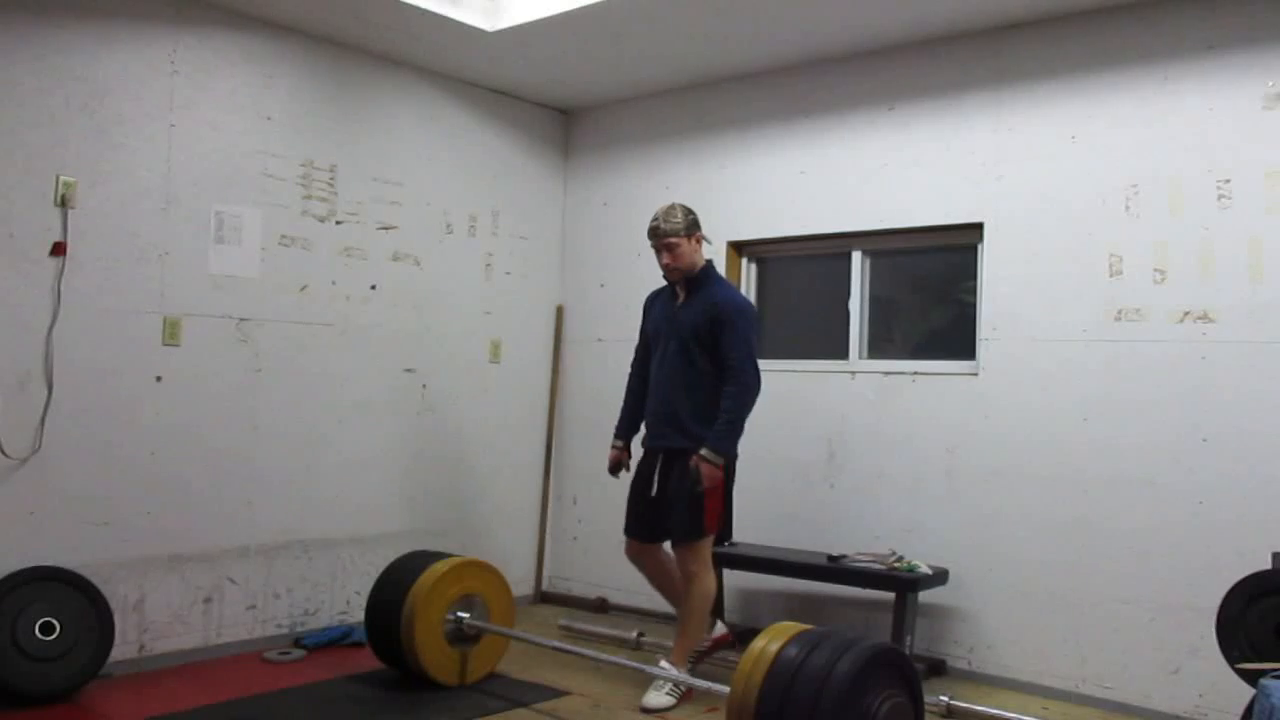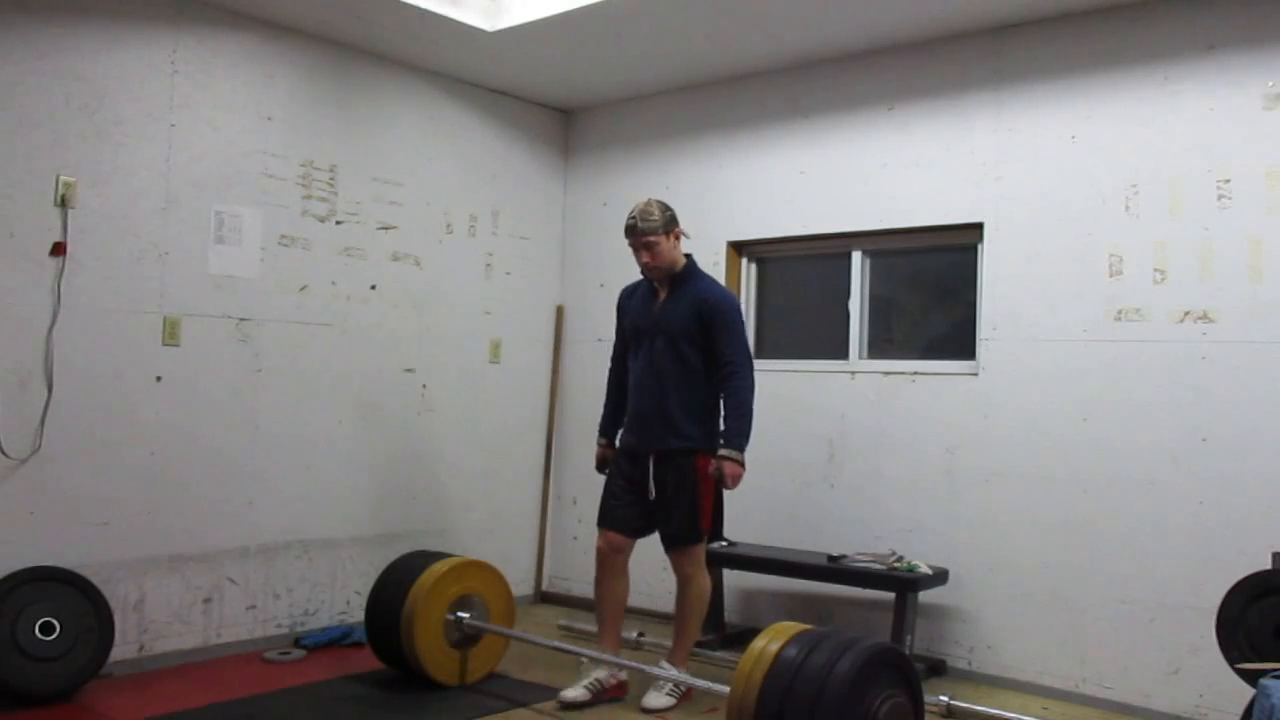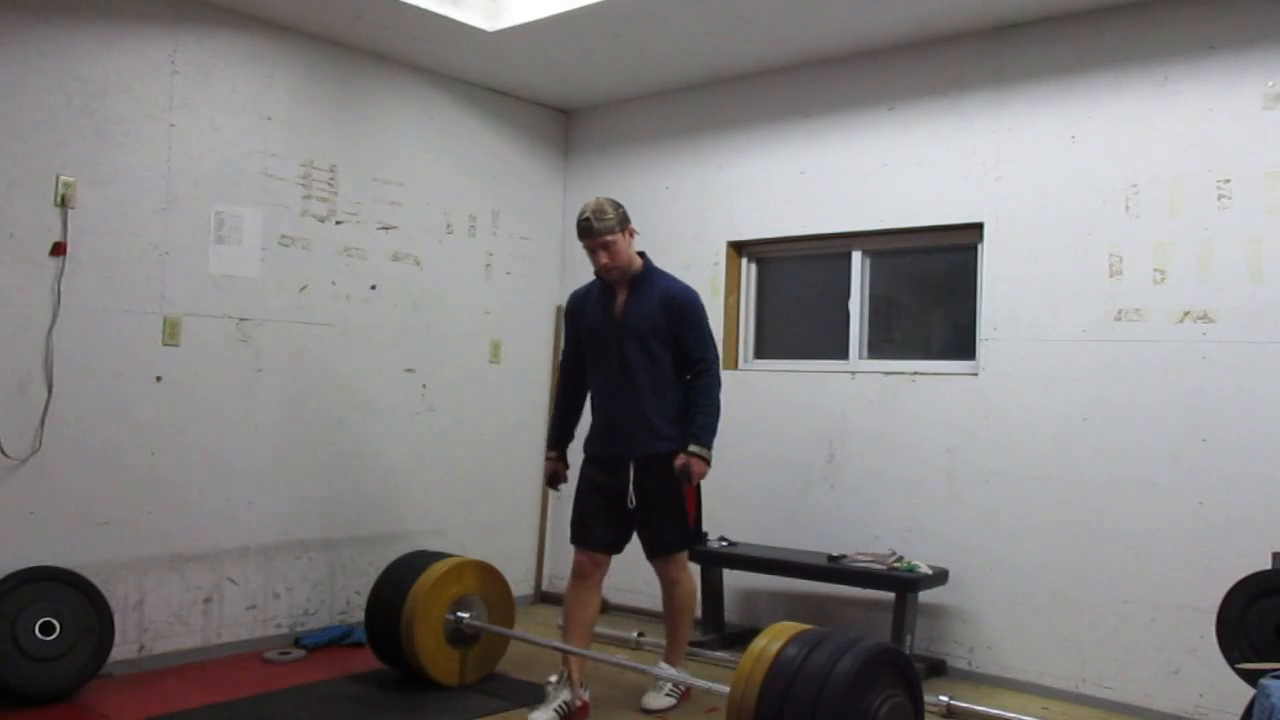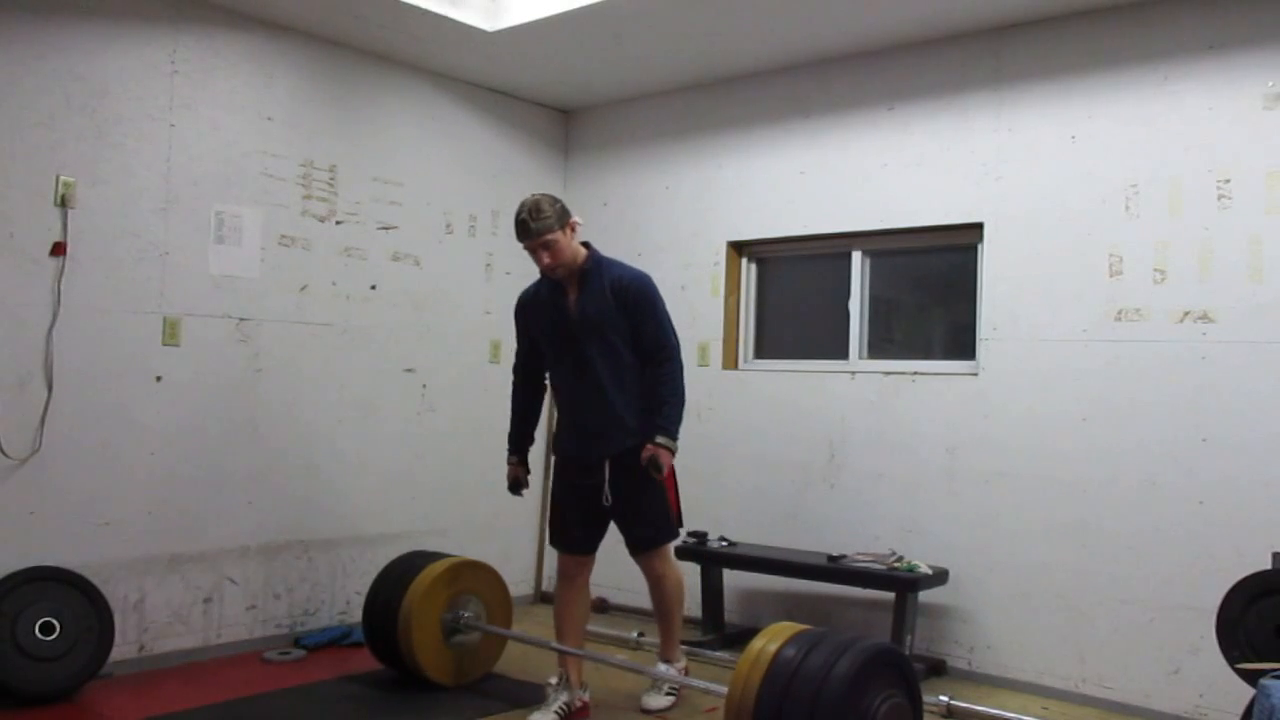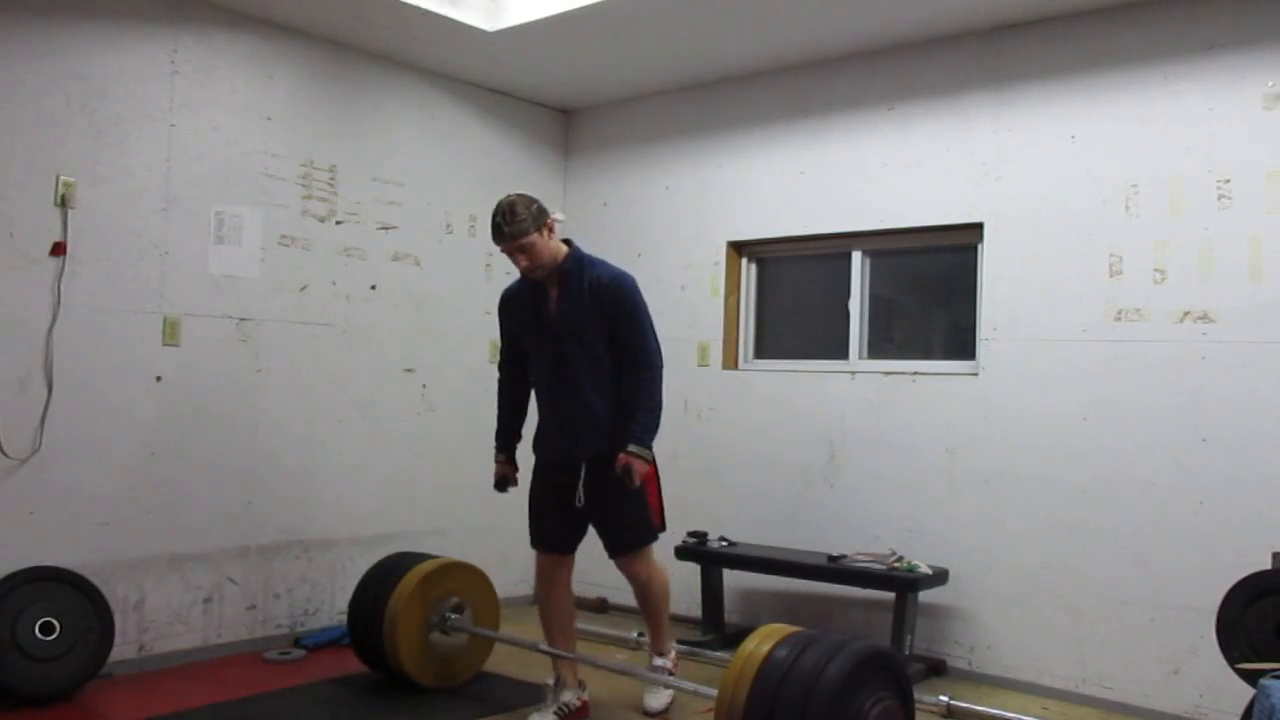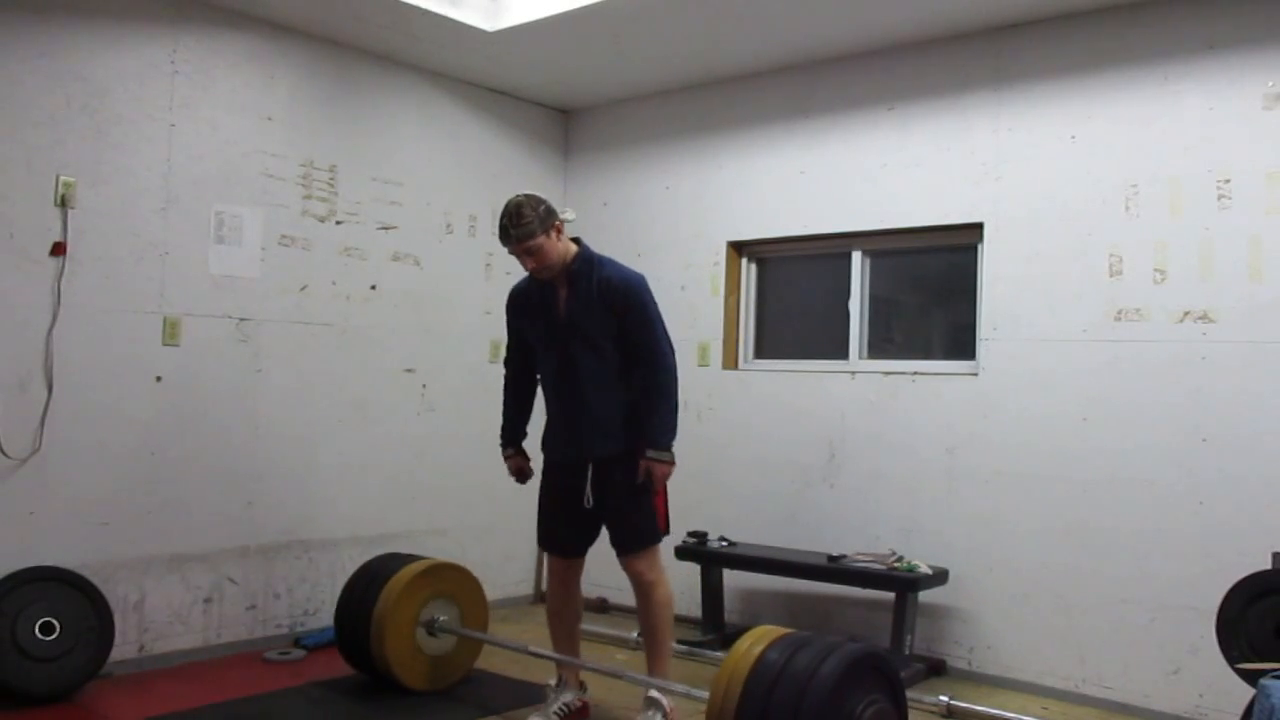
dt=0.3s
person 1, frame 1
left shoulder: (728, 303)
right shoulder: (656, 302)
left elbow: (743, 382)
left wrist: (714, 449)
right wrist: (624, 434)
left hip: (701, 454)
right hip: (659, 449)
left knee: (693, 557)
right knee: (640, 547)
left ankle: (677, 669)
right ankle: (707, 629)
person 1, frame 2
left shoulder: (713, 299)
right shoulder: (631, 298)
left elbow: (737, 377)
left wrist: (731, 449)
right wrist: (607, 434)
left hip: (688, 453)
right hip: (636, 447)
left knee: (688, 561)
right knee: (609, 547)
left ankle: (677, 671)
right ankle: (606, 667)
person 1, frame 3
left shoulder: (676, 298)
right shoulder: (582, 302)
left elbow: (705, 374)
right elbow: (571, 378)
left wrist: (699, 446)
right wrist: (556, 446)
left hip: (662, 456)
right hip: (602, 457)
left knee: (672, 565)
right knee: (586, 564)
left ankle: (674, 672)
person 1, frame 4
left shoulder: (629, 285)
right shoulder: (532, 302)
left elbow: (666, 362)
right elbow: (528, 380)
left wrist: (665, 436)
right wrist: (517, 450)
left hip: (636, 449)
right hip: (575, 454)
left knee: (655, 558)
right knee: (571, 566)
left ankle: (671, 664)
person 1, frame 5
left shoulder: (610, 285)
right shoulder: (515, 301)
left elbow: (646, 366)
right elbow: (513, 377)
left wrist: (639, 444)
right wrist: (504, 447)
left hip: (615, 451)
right hip: (555, 453)
left knee: (636, 561)
right knee: (551, 565)
left ankle: (663, 656)
person 1, frame 6
left shoulder: (621, 285)
right shoulder: (523, 298)
left elbow: (660, 367)
right elbow: (519, 373)
left wrist: (659, 444)
right wrist: (512, 440)
left hip: (626, 453)
right hip: (564, 454)
left knee: (643, 567)
right knee: (561, 568)
